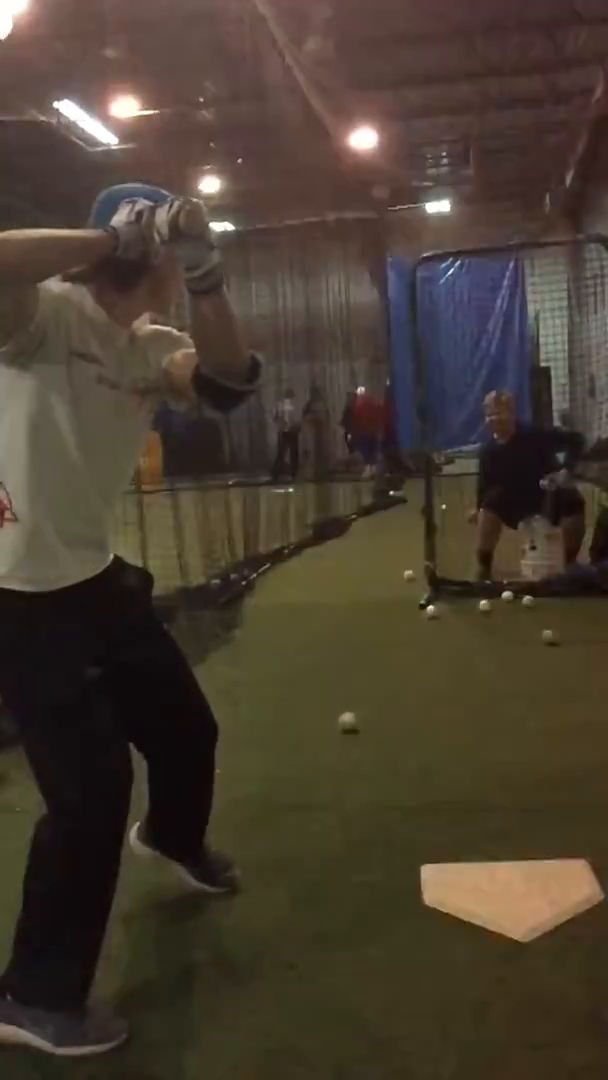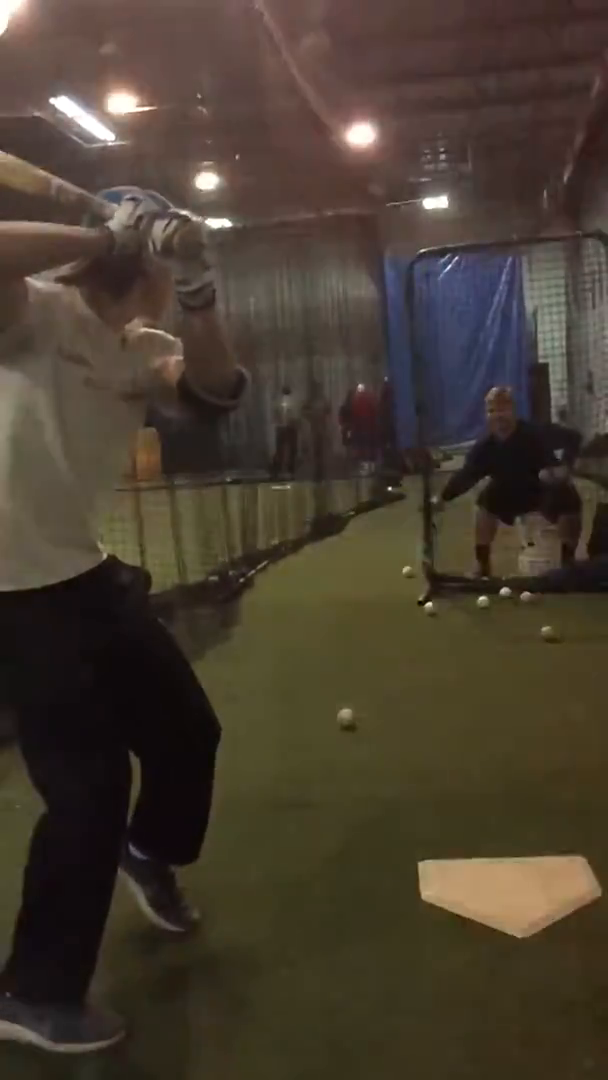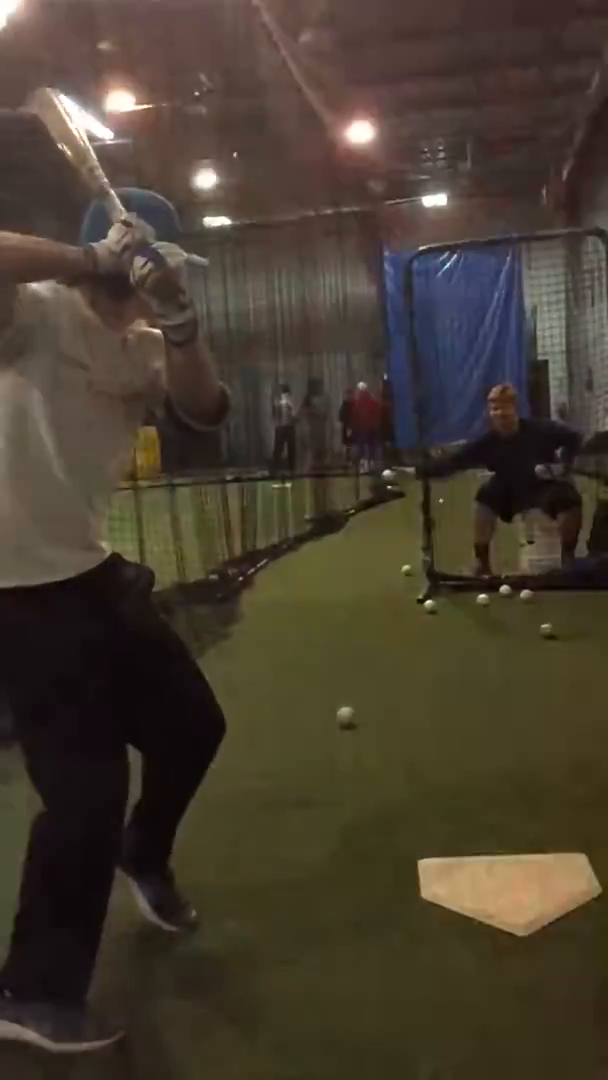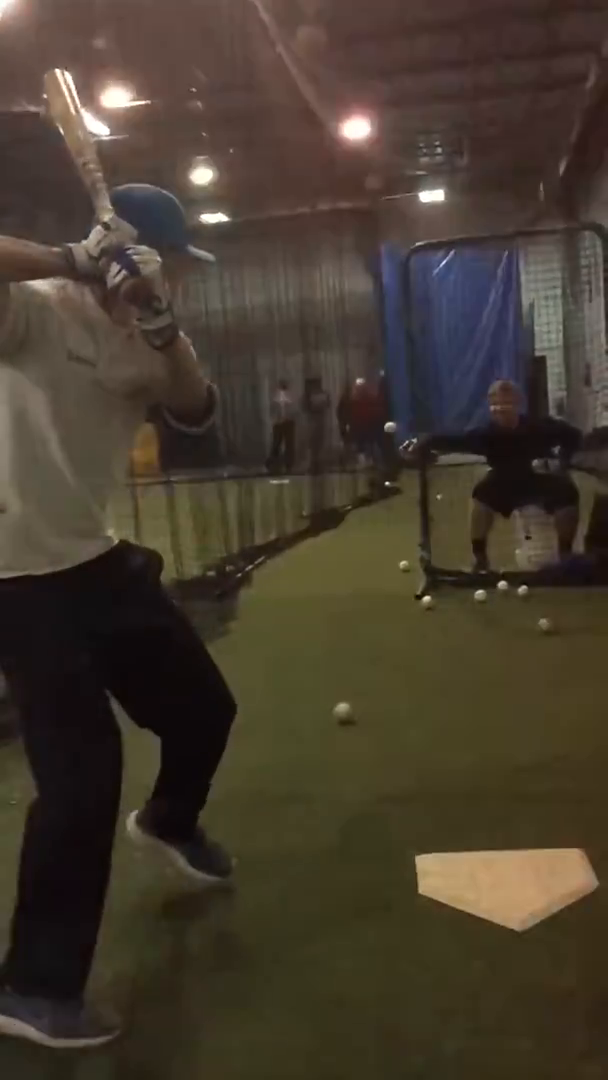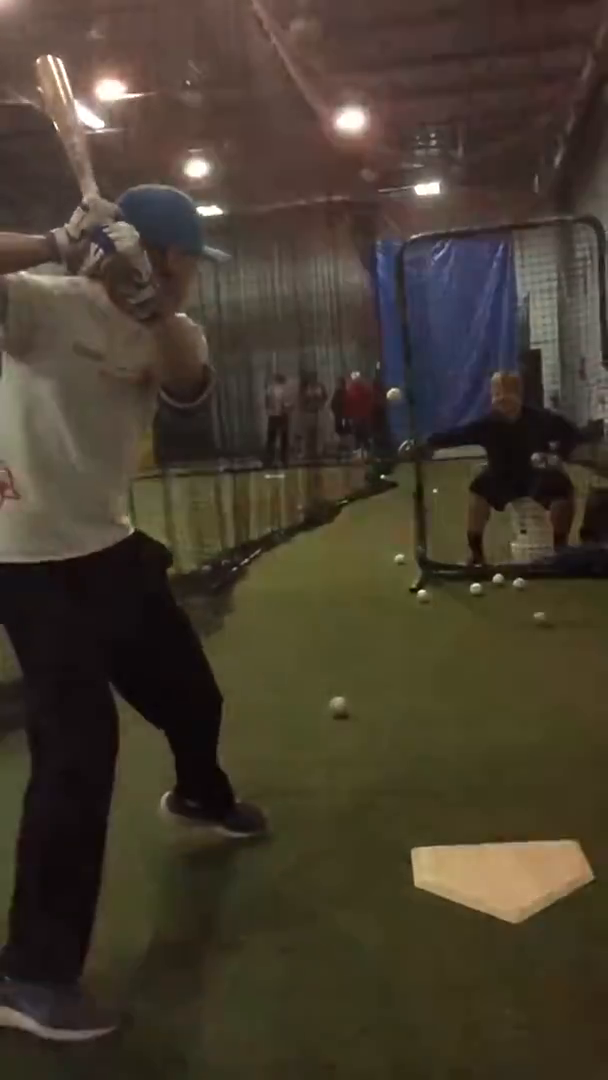
dt=1s
person 1, frame 1
left shoulder: (151, 347)
left elbow: (229, 381)
left wrist: (207, 279)
right wrist: (116, 239)
left hip: (96, 576)
left knee: (186, 730)
right knee: (92, 787)
left ankle: (174, 836)
person 1, frame 2
left shoulder: (143, 348)
left elbow: (214, 392)
left wrist: (199, 290)
right wrist: (106, 239)
left hip: (89, 576)
left knee: (187, 731)
right knee: (89, 788)
left ankle: (149, 854)
person 1, frame 3
left shoulder: (141, 348)
left elbow: (204, 408)
left wrist: (177, 316)
right wrist: (95, 260)
left hip: (93, 574)
left knee: (190, 725)
right knee: (86, 784)
left ankle: (143, 855)
person 1, frame 4
left shoulder: (151, 338)
left elbow: (195, 409)
left wrist: (158, 322)
right wrist: (74, 261)
left hip: (100, 560)
left knee: (203, 708)
right knee: (83, 770)
left ankle: (170, 819)
person 1, frame 5
left shoulder: (173, 329)
left elbow: (189, 383)
left wrist: (145, 299)
left hip: (113, 548)
left knee: (192, 697)
right knee: (78, 753)
left ankle: (200, 795)
